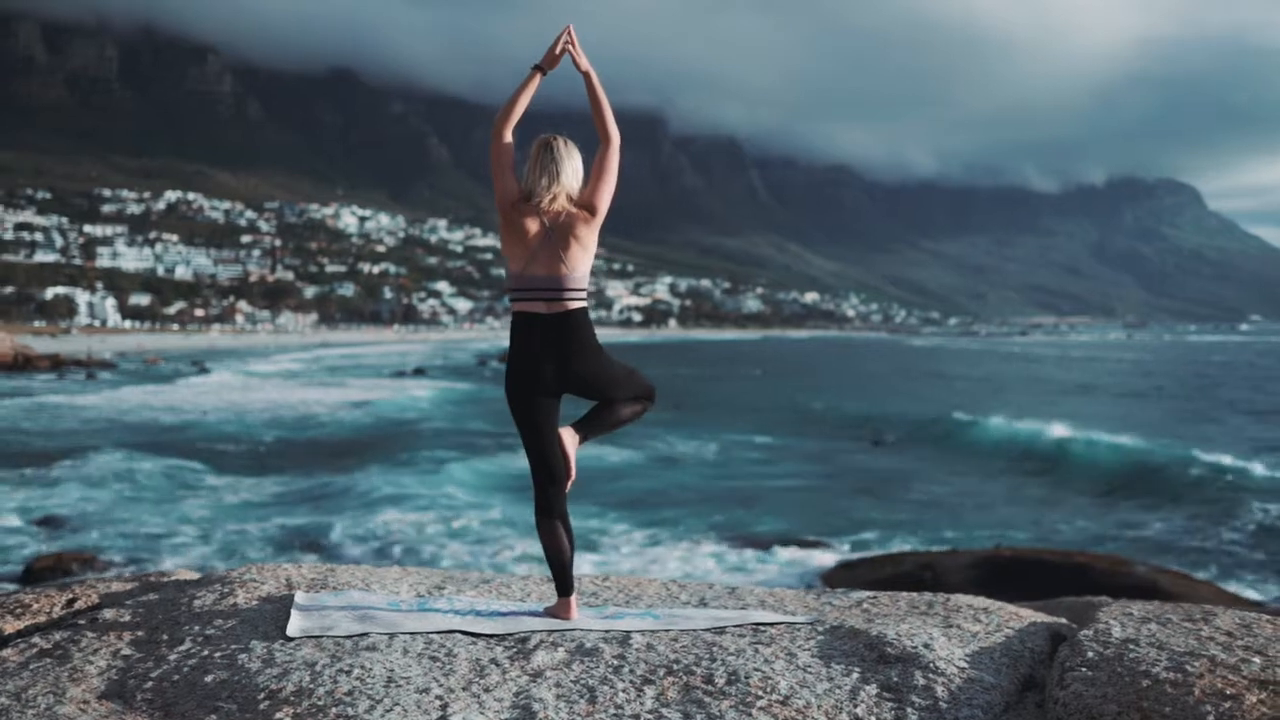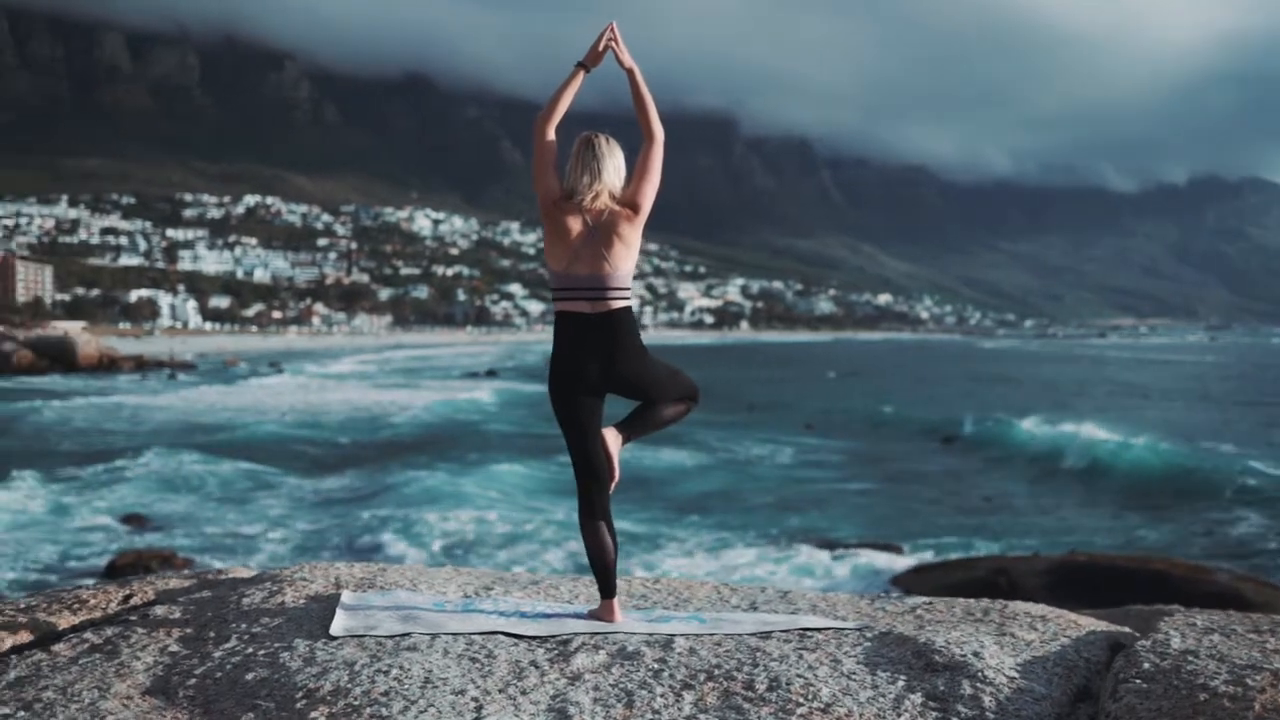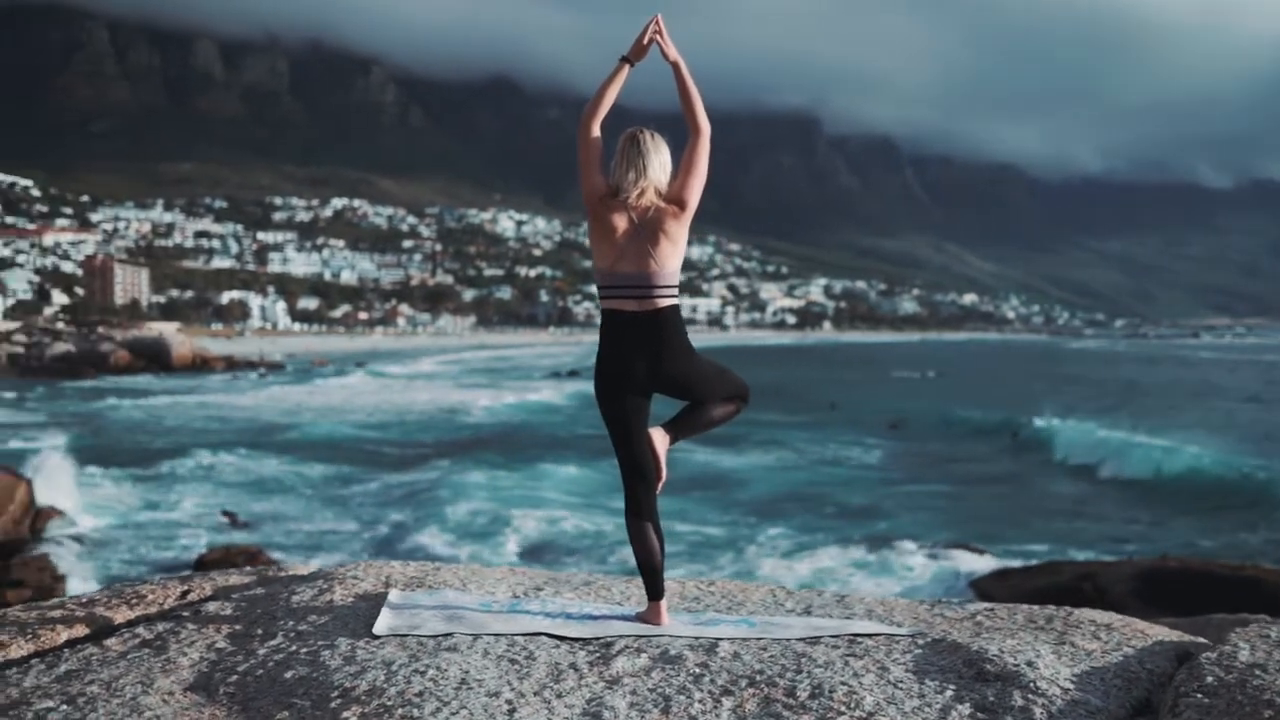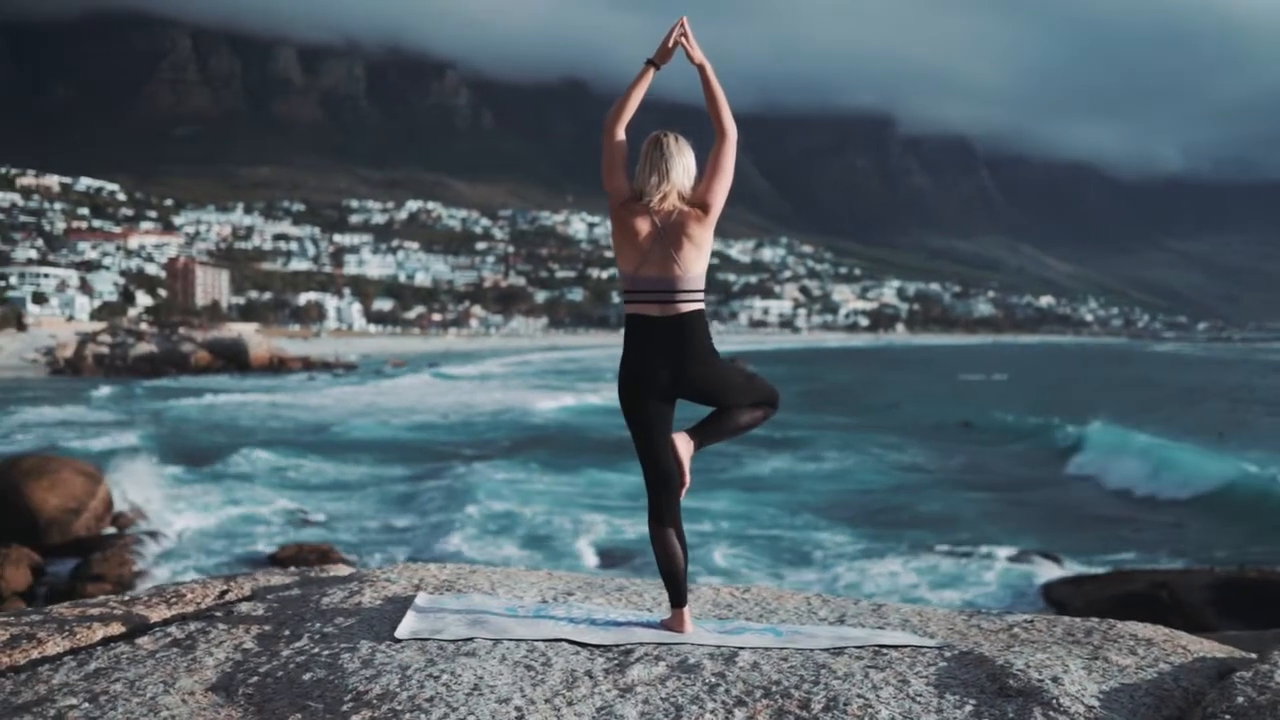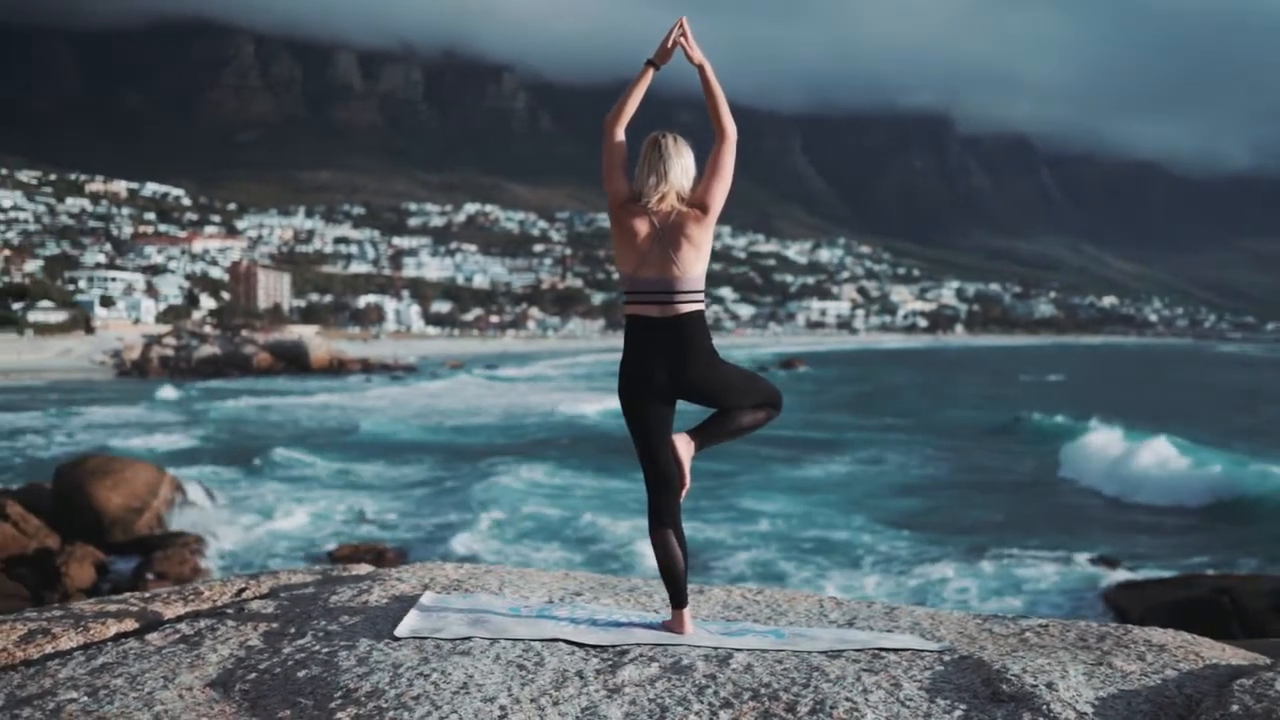
dt=1s
person 1, frame 1
left shoulder: (512, 216)
right shoulder: (587, 217)
left elbow: (501, 133)
right elbow: (612, 139)
left wrist: (542, 68)
right wrist: (585, 68)
left hip: (527, 359)
right hip: (578, 353)
left knee: (547, 486)
right knee: (642, 392)
left ankle: (566, 601)
right ankle: (576, 434)
person 1, frame 2
left shoulder: (555, 214)
right shoulder: (631, 215)
left elbow: (544, 130)
right elbow: (656, 136)
left wrist: (586, 65)
right wrist: (628, 65)
left hip: (571, 359)
right hip: (621, 353)
left knee: (591, 487)
right knee: (686, 392)
left ankle: (608, 604)
right ankle: (619, 434)
person 1, frame 3
left shoulder: (600, 212)
right shoulder: (677, 213)
left elbow: (588, 127)
right elbow: (702, 132)
left wrist: (629, 60)
right wrist: (674, 59)
left hip: (616, 358)
right hip: (667, 351)
left knee: (638, 489)
right knee: (736, 393)
left ankle: (656, 608)
right ankle: (667, 435)
person 1, frame 4
left shoulder: (624, 216)
right shoulder: (701, 218)
left elbow: (613, 131)
right elbow: (728, 134)
left wrist: (654, 63)
right wrist: (701, 62)
left hip: (641, 362)
right hip: (692, 357)
left knee: (662, 494)
right knee: (765, 398)
left ankle: (679, 615)
right ankle: (692, 440)
person 1, frame 5
left shoulder: (623, 217)
right shoulder: (700, 217)
left elbow: (613, 131)
right elbow: (728, 134)
left wrist: (653, 63)
right wrist: (699, 62)
left hip: (640, 363)
right hip: (692, 359)
left knee: (662, 494)
right knee: (768, 400)
left ankle: (680, 616)
right ankle: (692, 441)
